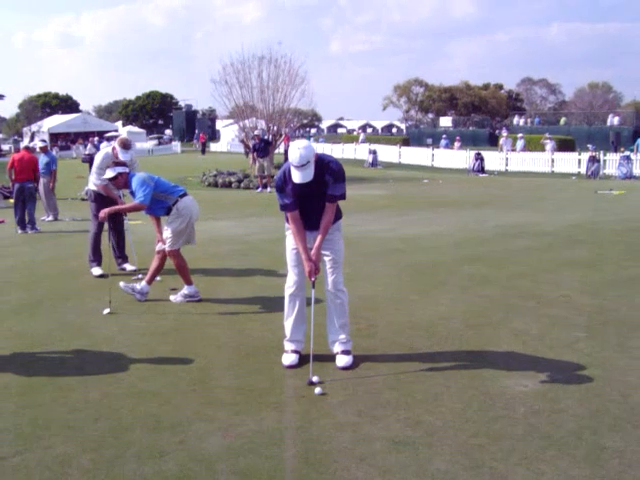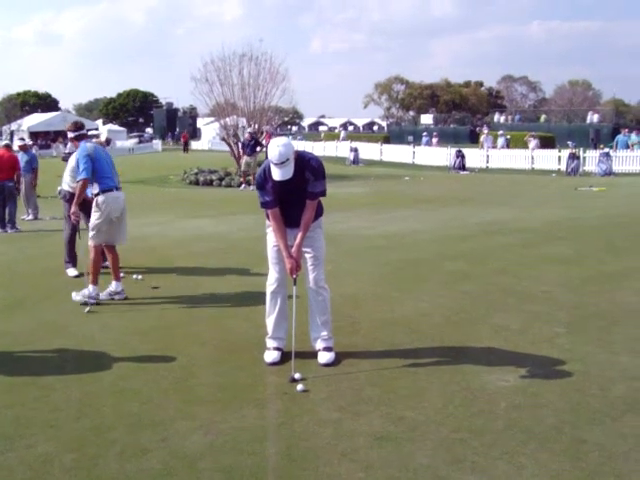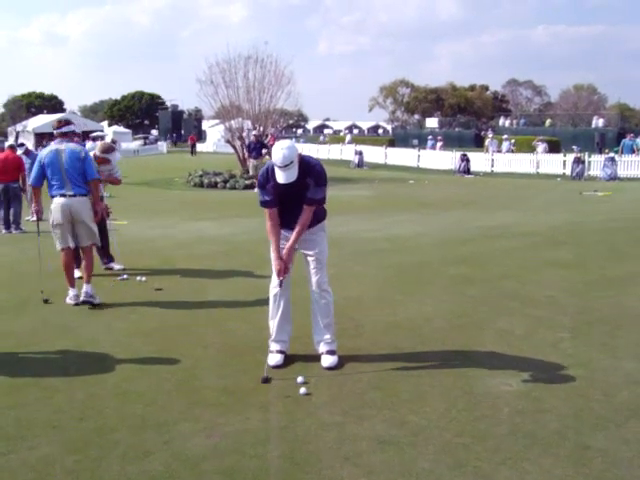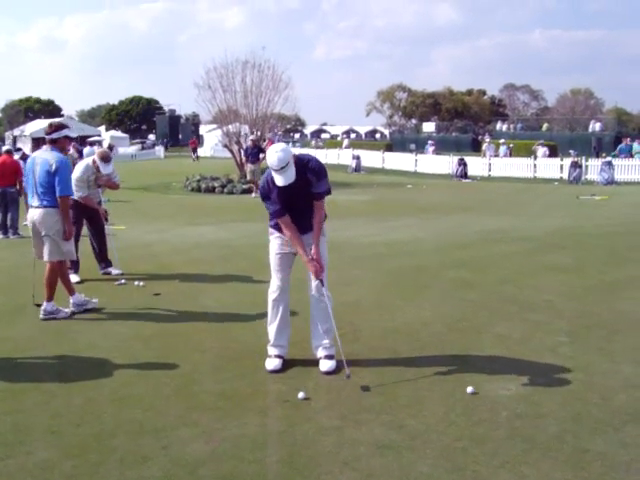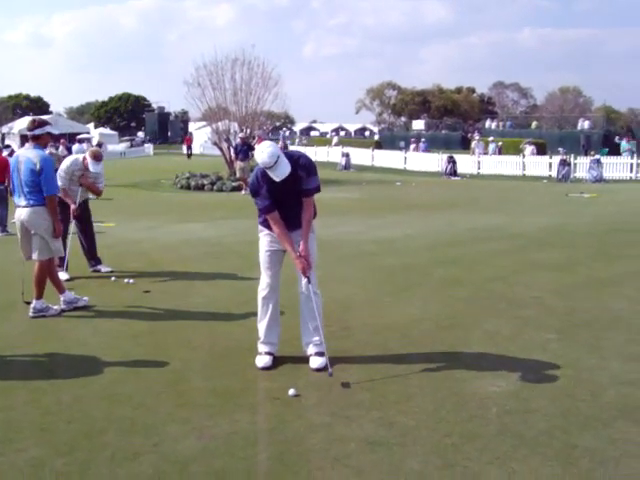
dt=1s
person 1, frame 1
left shoulder: (333, 169)
right shoulder: (283, 178)
left elbow: (330, 210)
right elbow: (294, 219)
left wrist: (317, 248)
right wrist: (305, 257)
left hip: (329, 229)
right hip: (298, 230)
left knee: (335, 285)
right knee: (294, 285)
left ankle: (342, 344)
right ankle: (292, 344)
person 1, frame 2
left shoulder: (313, 166)
right shoulder: (263, 175)
left elbow: (310, 208)
right elbow: (274, 217)
left wrist: (298, 246)
right wrist: (286, 254)
left hip: (310, 226)
right hip: (278, 228)
left knee: (317, 282)
right knee: (276, 283)
left ankle: (324, 341)
right ankle: (274, 341)
person 1, frame 3
left shoulder: (315, 171)
right shoulder: (266, 176)
left elbow: (307, 213)
right elbow: (271, 218)
left wrist: (290, 250)
right wrist: (276, 255)
left hip: (312, 230)
right hip: (281, 231)
left knee: (320, 285)
right knee: (278, 285)
left ankle: (327, 345)
right ankle: (278, 344)
person 1, frame 4
left shoulder: (314, 167)
right shoulder: (267, 185)
left elbow: (319, 208)
right elbow: (287, 225)
left wrist: (316, 247)
right wrist: (306, 259)
left hip: (313, 232)
right hip: (282, 235)
left knee: (319, 289)
right knee: (278, 289)
left ankle: (325, 349)
right ankle: (276, 350)
person 1, frame 5
left shoulder: (303, 164)
right shoulder: (257, 181)
left elbow: (308, 204)
right elbow: (275, 222)
left wrist: (304, 243)
right wrist: (294, 256)
left hip: (302, 229)
right hip: (271, 232)
left knee: (309, 286)
right knee: (268, 287)
left ankle: (315, 346)
right ankle: (266, 347)
person 2, frame 1
left shoulder: (139, 180)
right shoulder: (135, 186)
left elbow: (141, 205)
right elbow: (153, 209)
left wrist: (112, 209)
right wrist: (159, 233)
left hip: (183, 207)
right hip: (181, 208)
left knee: (172, 251)
right knee: (161, 250)
left ankle: (191, 291)
right ankle: (143, 288)
person 2, frame 2
left shoulder: (83, 151)
right shoulder: (98, 148)
left elbow: (84, 180)
left wrist: (75, 205)
left hip: (105, 199)
right hip: (117, 196)
left knee: (95, 245)
right knee: (109, 245)
left ankle: (92, 290)
right ankle: (117, 287)
person 2, frame 3
left shoulder: (44, 154)
right shoulder: (81, 150)
left elbow: (35, 184)
right elbow: (93, 180)
left wrist: (37, 203)
right wrist: (97, 204)
left hip: (58, 203)
right hip: (81, 202)
left knee: (66, 250)
right knee: (87, 247)
left ankle: (73, 292)
right ankle: (87, 289)
person 2, frame 4
left shoulder: (32, 158)
right shoulder: (59, 160)
left elbow: (28, 188)
right elbow: (62, 196)
right wrist: (68, 223)
left hip: (34, 212)
right hip: (51, 213)
left knee: (59, 258)
right knee: (54, 260)
left ankle: (76, 300)
right ankle: (48, 307)
person 2, frame 5
left shoulder: (16, 157)
right shoulder: (43, 158)
left elbow: (14, 189)
right elbow: (50, 195)
right wrist: (57, 221)
left hip: (20, 212)
right hip: (39, 212)
left knee: (47, 257)
right knee: (43, 259)
left ankle: (66, 297)
right ankle: (38, 305)
person 3, frame 1
left shoulder: (129, 157)
right shoulder: (102, 157)
right elbow: (101, 184)
right wrist: (117, 199)
left hip: (115, 194)
right hip: (98, 193)
left knee: (118, 228)
right knee: (97, 228)
left ankle: (122, 261)
right ankle: (95, 264)
person 3, frame 2
right shoulder: (76, 160)
right elbow: (75, 187)
right wrist: (91, 200)
left hip: (90, 195)
right hip: (71, 193)
right knee: (71, 228)
left ankle: (103, 259)
right ankle: (70, 265)
person 3, frame 3
left shoulder: (110, 162)
left elbow: (118, 180)
left wrist: (106, 178)
left knee: (102, 229)
left ankle: (107, 261)
right ankle: (75, 266)
person 3, frame 4
left shoulder: (107, 167)
right shoulder: (82, 169)
left elbow: (116, 185)
right elbow: (82, 196)
left wrist: (105, 182)
right wrist: (99, 208)
left hip: (95, 201)
right hip: (76, 202)
left knee: (99, 233)
right knee: (74, 236)
left ankle: (105, 266)
right ankle: (73, 271)
person 3, frame 5
left shoulder: (97, 168)
right shoulder: (70, 163)
left elbow: (99, 192)
right elbow: (61, 187)
left wrist: (88, 183)
right wrist: (71, 204)
left hip: (81, 200)
right hip: (62, 200)
left knee: (88, 232)
right knee: (61, 234)
left ankle: (95, 263)
right ankle: (61, 269)
